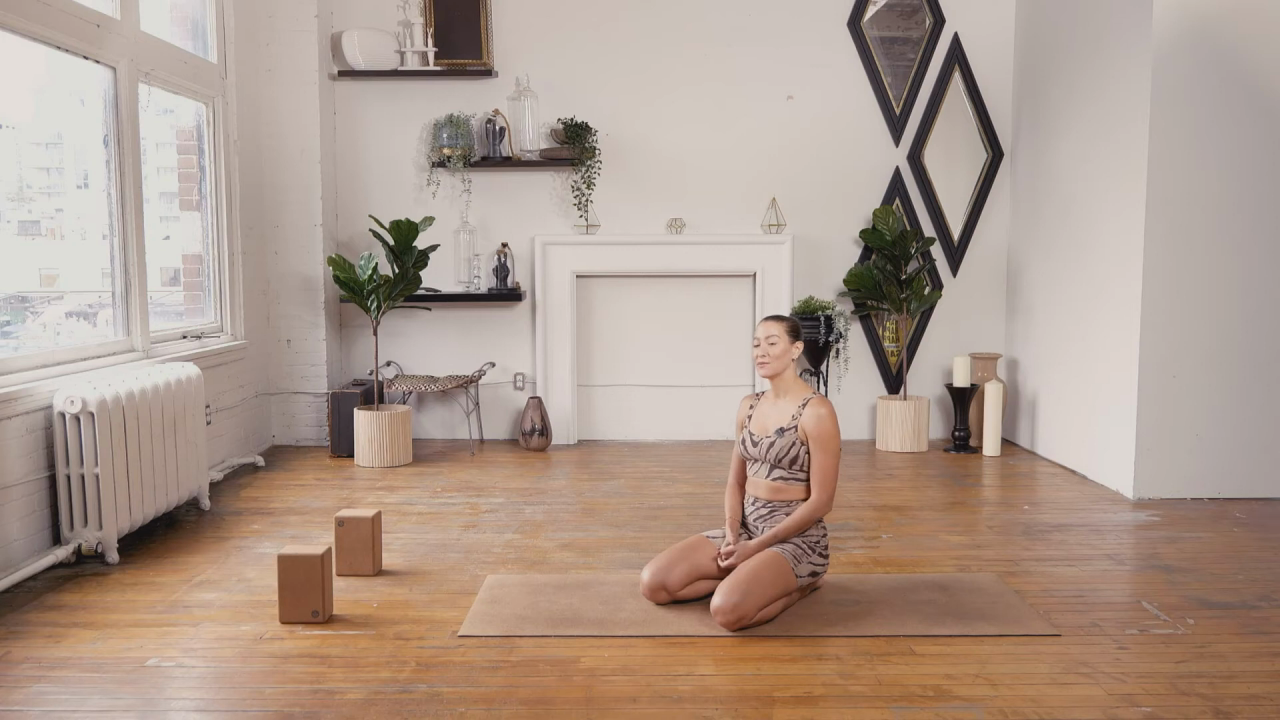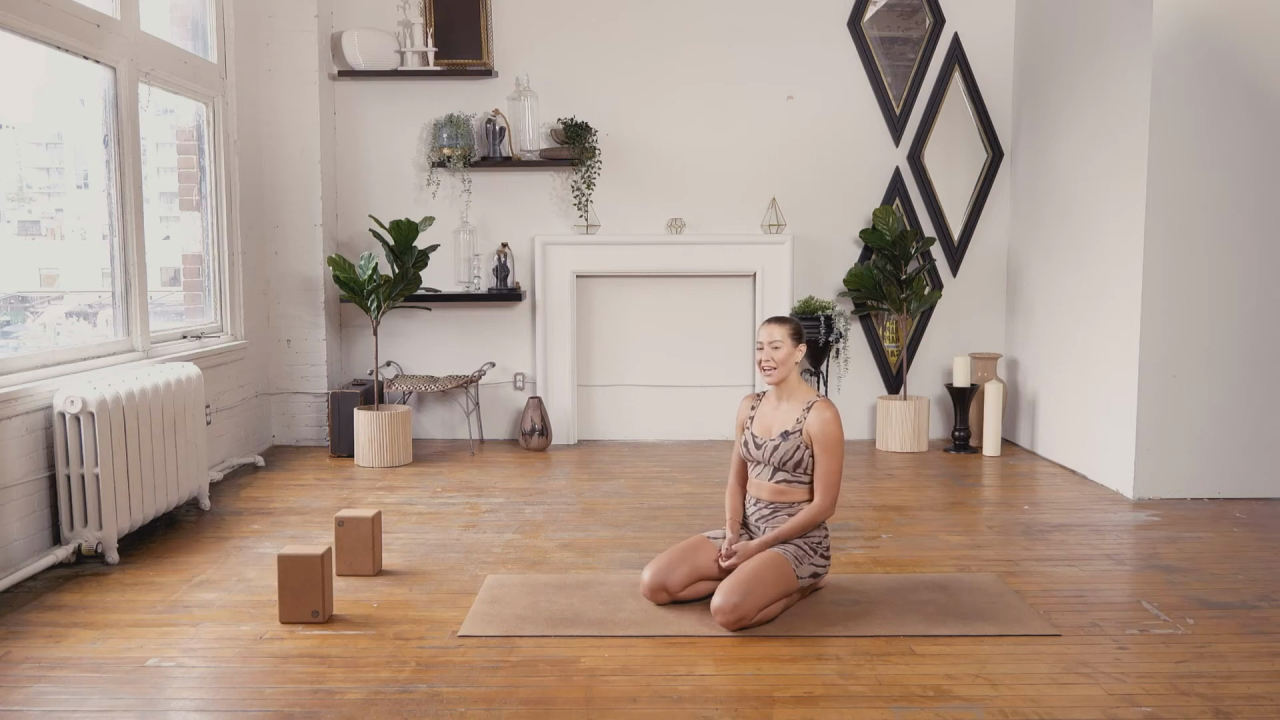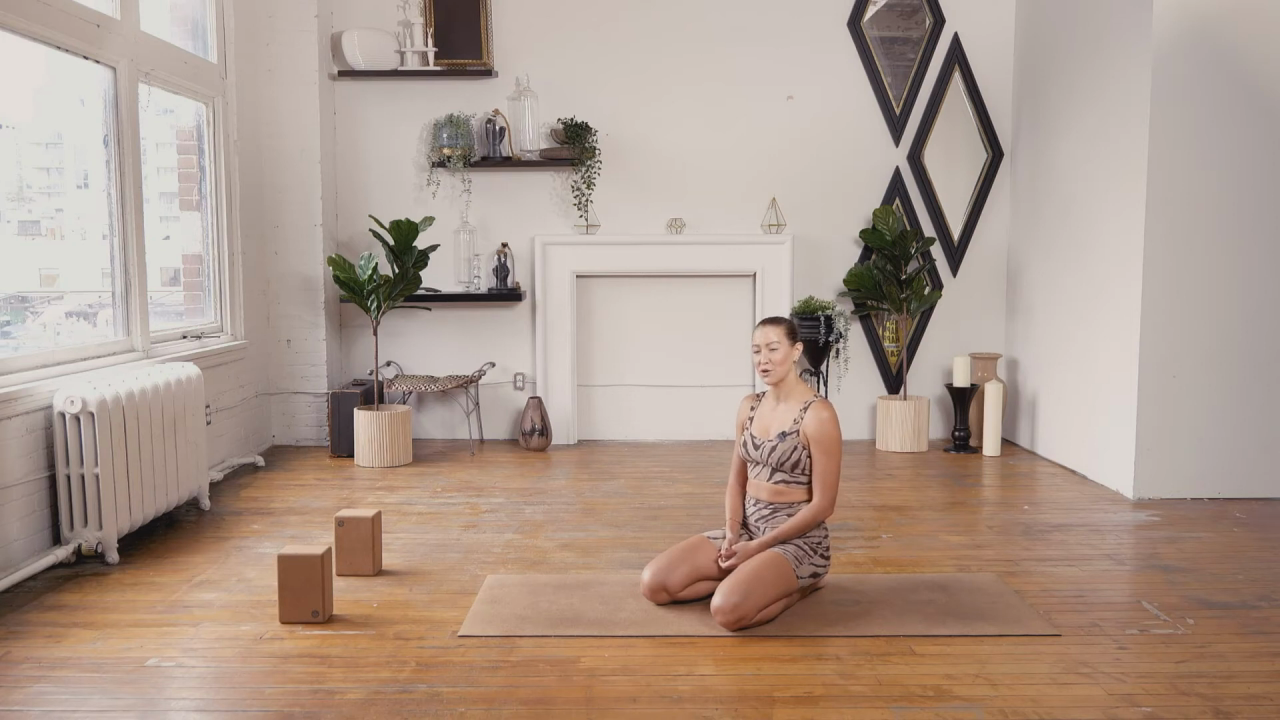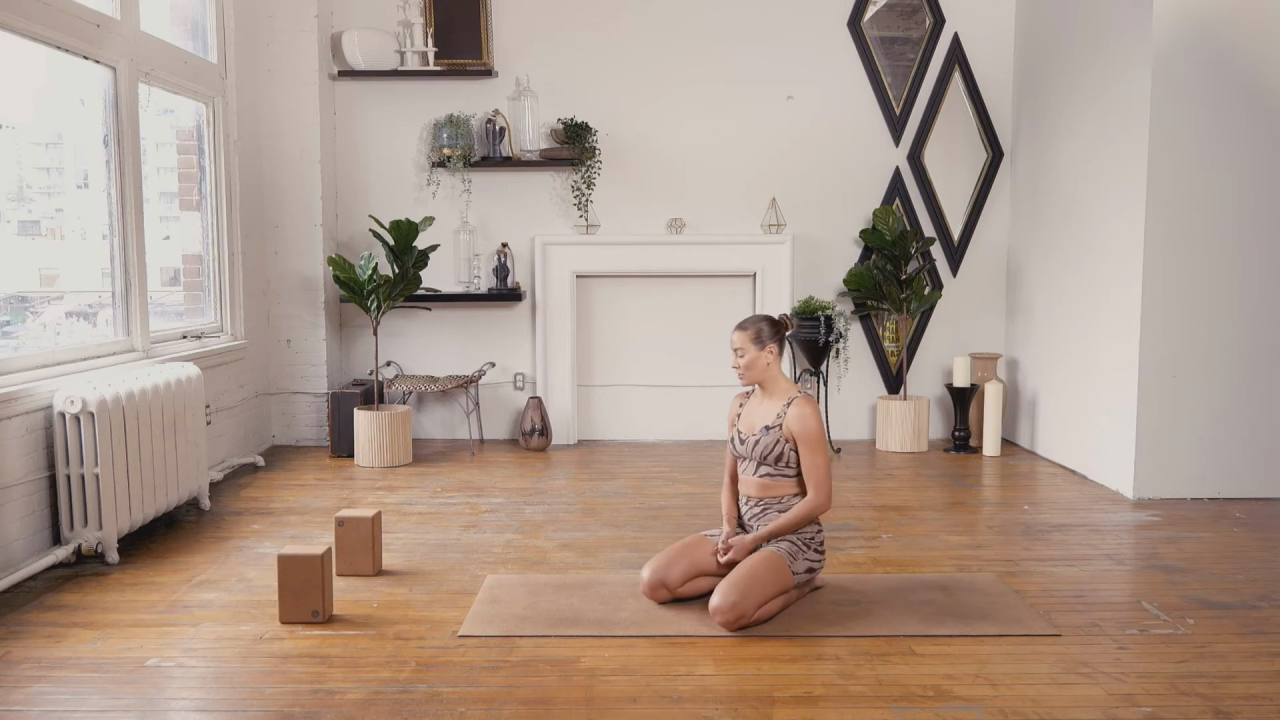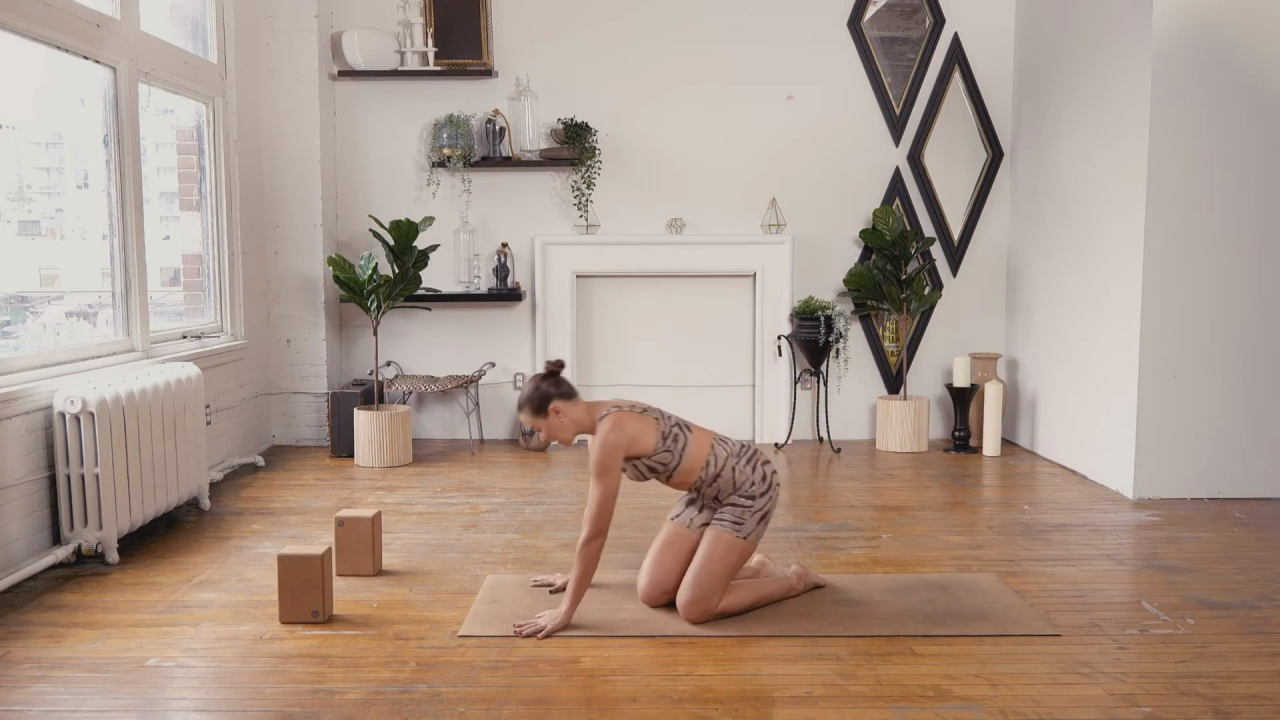
dt=1s
person 1, frame 1
left shoulder: (816, 412)
right shoulder: (749, 406)
left elbow: (821, 501)
left wrist: (756, 547)
right wrist: (732, 531)
left hip: (795, 537)
right hip: (747, 526)
left knee: (727, 609)
right knee: (653, 583)
left ankle: (799, 585)
right ankle: (754, 577)
person 1, frame 2
left shoulder: (821, 415)
right shoulder: (749, 406)
left elbow: (824, 505)
left wrist: (757, 546)
right wrist: (732, 532)
left hip: (797, 538)
right hip: (747, 527)
left knee: (727, 609)
right knee: (654, 583)
left ankle: (799, 585)
right ankle: (750, 578)
person 1, frame 3
left shoulder: (818, 414)
right shoulder: (749, 406)
left elbow: (823, 504)
left wrist: (757, 547)
right wrist: (732, 532)
left hip: (797, 538)
right hip: (747, 527)
left knee: (728, 609)
right knee: (654, 583)
left ankle: (800, 584)
right ankle: (751, 577)
person 1, frame 4
left shoulder: (801, 410)
right shoulder: (740, 404)
left elbow: (820, 499)
left wrist: (753, 540)
right wrist: (729, 527)
left hip: (792, 537)
right hip: (744, 528)
left knee: (726, 611)
right knee: (653, 582)
left ankle: (798, 583)
right ankle: (748, 577)
person 1, frame 5
left shoulder: (610, 434)
right shoulder: (603, 420)
left elbow: (595, 532)
right elbow: (595, 515)
left wrist: (566, 610)
right wrist: (575, 576)
left hip: (747, 484)
right hip: (709, 489)
left knee: (693, 608)
right knee: (652, 593)
left ankle: (795, 580)
right ankle: (754, 569)
